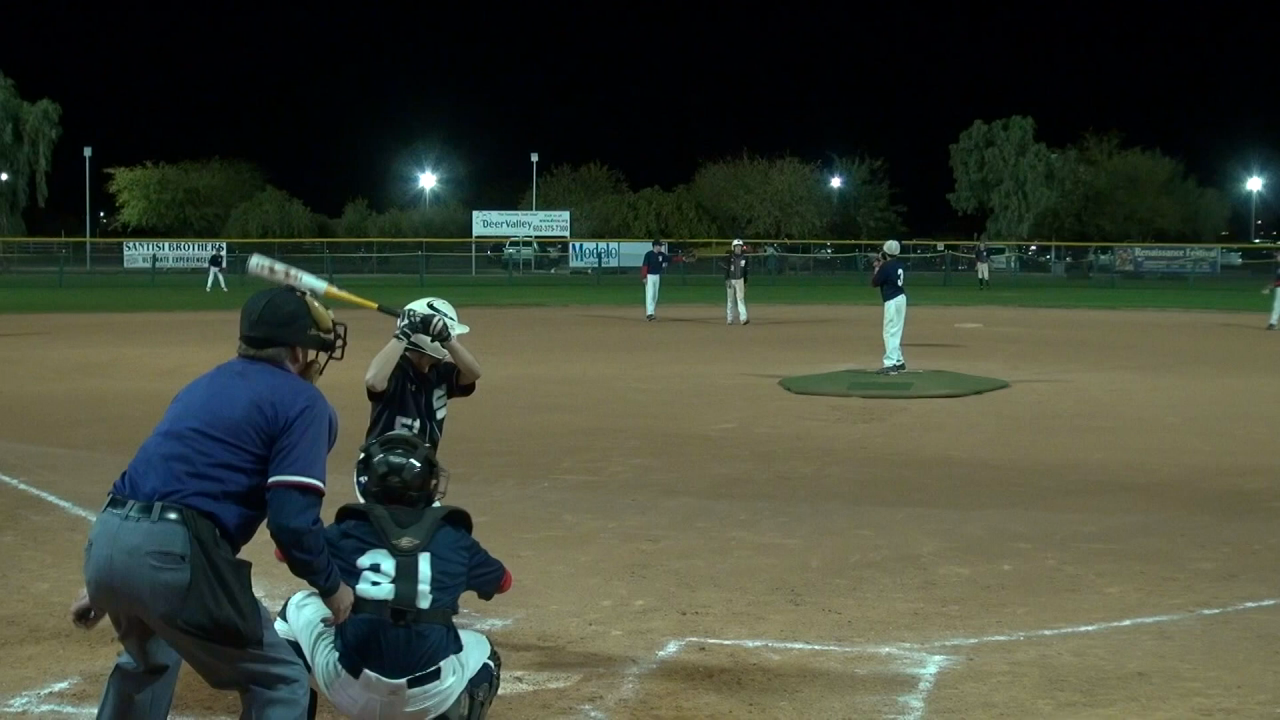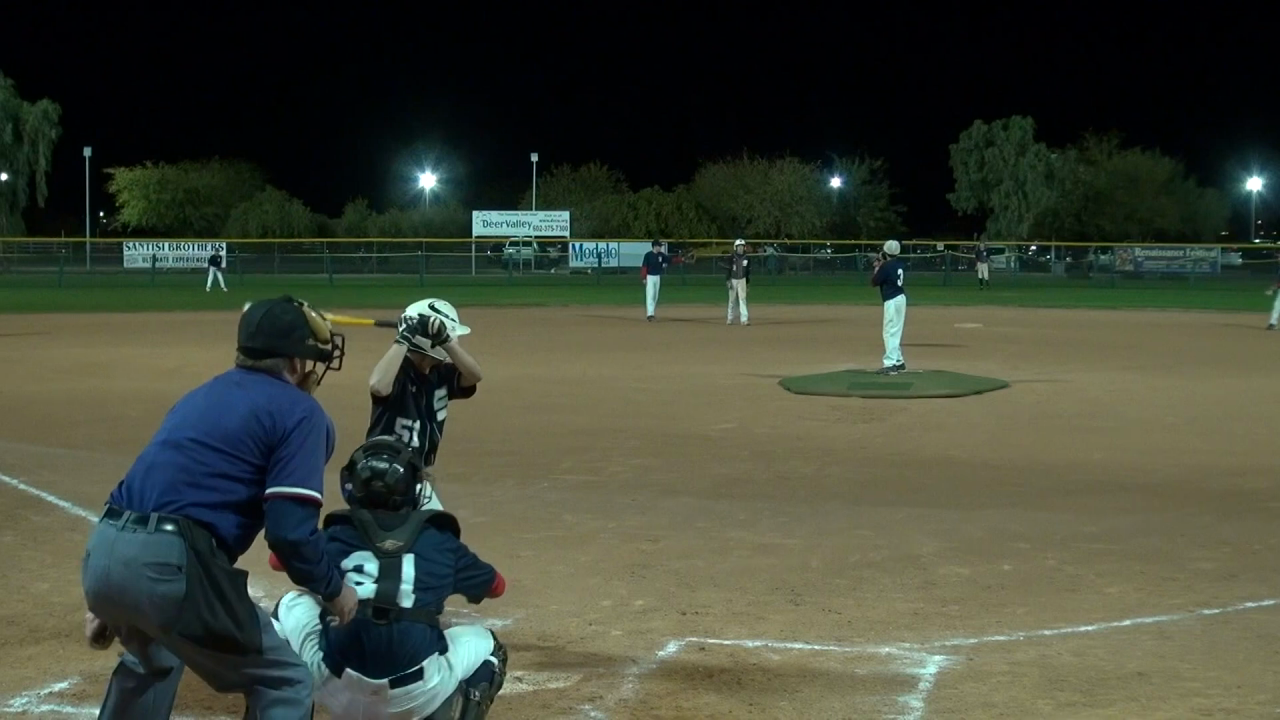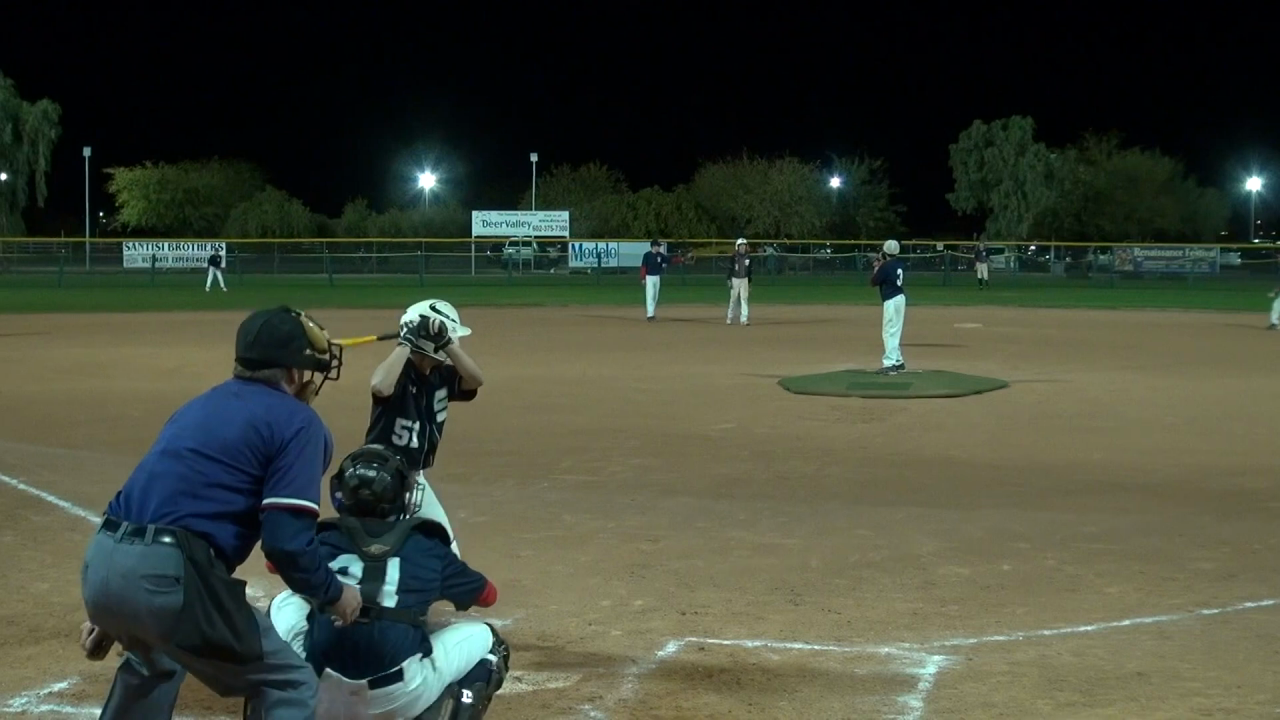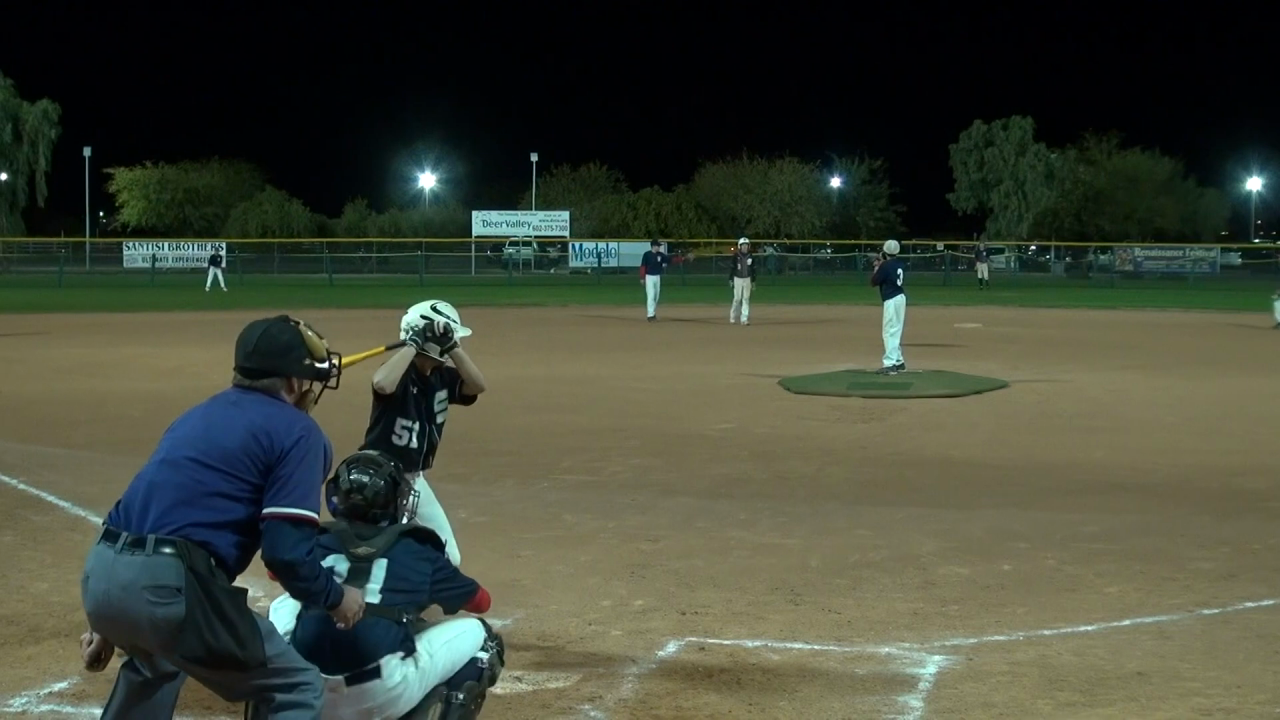
dt=0.1s
person 1, frame 1
left shoulder: (207, 384)
right shoulder: (303, 401)
right elbow: (292, 522)
right wrist: (331, 584)
left hip: (106, 540)
right hip: (173, 555)
left knee: (147, 659)
right knee: (280, 683)
person 1, frame 2
left shoulder: (206, 394)
right shoulder: (300, 412)
right elbow: (291, 532)
right wrist: (333, 589)
left hip: (104, 551)
right hip: (169, 565)
left knee: (151, 660)
right knee: (284, 684)
person 1, frame 3
left shoulder: (202, 405)
right shoulder: (298, 421)
right elbow: (286, 543)
left wrist: (111, 616)
right wrist: (333, 594)
left hip: (100, 564)
right hip: (167, 577)
left knee: (153, 661)
person 1, frame 4
left shoulder: (203, 413)
right shoulder: (297, 431)
right elbow: (287, 552)
left wrist: (111, 623)
right wrist: (334, 598)
left hip: (101, 573)
right hip: (168, 587)
left knee: (155, 661)
person 2, frame 1
left shoulder: (346, 532)
right shoulder: (451, 537)
right elbow: (503, 581)
left hip: (350, 692)
left knee: (300, 604)
right knee: (479, 647)
person 2, frame 2
left shoulder: (335, 536)
right shoulder: (439, 539)
left elbow: (279, 559)
right elbow: (496, 586)
left hip: (339, 693)
right hip: (413, 696)
left knee: (293, 605)
right knee: (484, 644)
person 2, frame 3
left shoulder: (324, 541)
right shoulder: (426, 547)
right elbow: (489, 595)
left hip: (325, 695)
right hip: (397, 697)
left knee: (286, 604)
right knee: (486, 640)
person 2, frame 4
left shoulder: (320, 545)
right shoulder: (417, 551)
right elbow: (482, 601)
right hip: (382, 693)
left knee: (286, 606)
right knee: (481, 638)
person 3, frame 1
left shoulder: (440, 373)
right shoulder: (394, 371)
left elbow: (473, 373)
right elbow: (373, 382)
left wrist: (446, 338)
right wrist: (403, 334)
person 3, frame 2
left shoulder: (441, 374)
right shoulder: (397, 373)
left elbow: (474, 375)
right elbow: (378, 387)
left wrist: (445, 339)
right wrist: (404, 338)
person 3, frame 3
left shoulder: (442, 374)
right shoulder: (399, 372)
left elbow: (475, 379)
right elbow: (380, 387)
left wrist: (446, 342)
right wrist: (407, 341)
left hip: (415, 480)
person 3, frame 4
left shoulder: (442, 376)
right shoulder: (400, 373)
left elbow: (478, 385)
right elbow: (382, 383)
left wrist: (450, 345)
right wrist: (413, 343)
left hip: (415, 481)
left knee: (448, 556)
